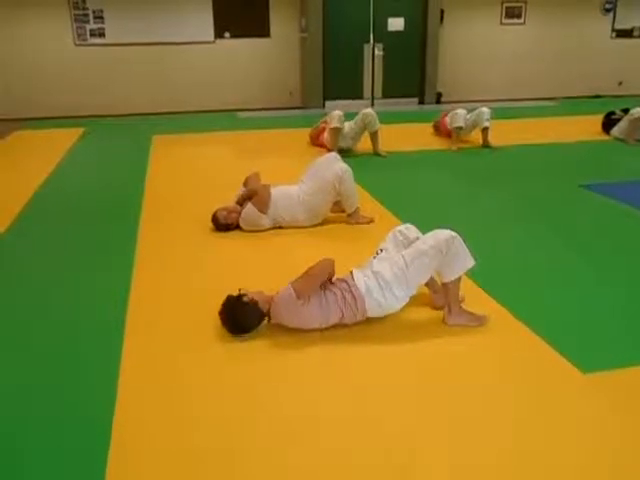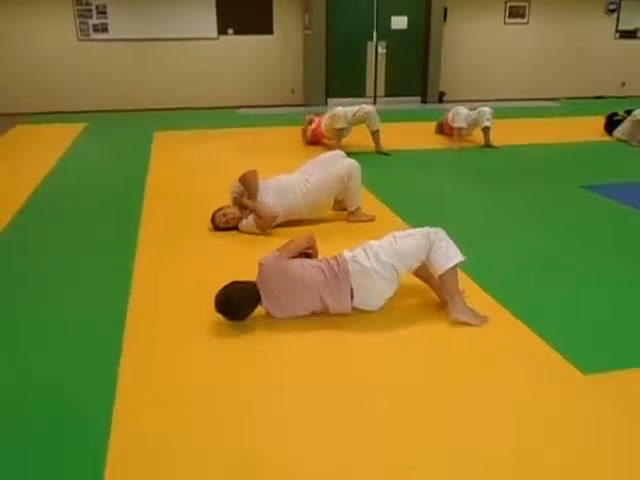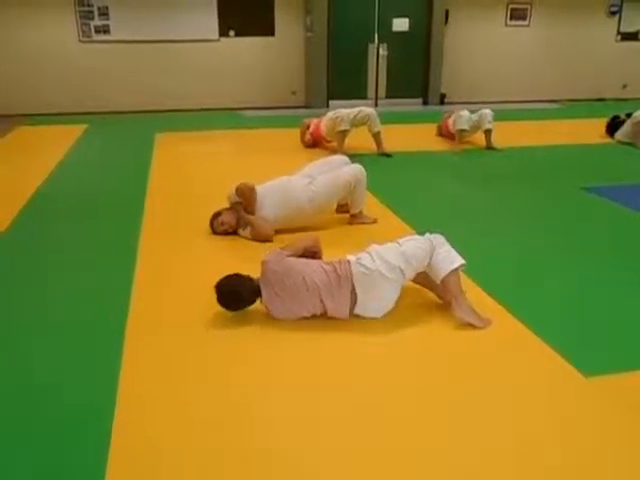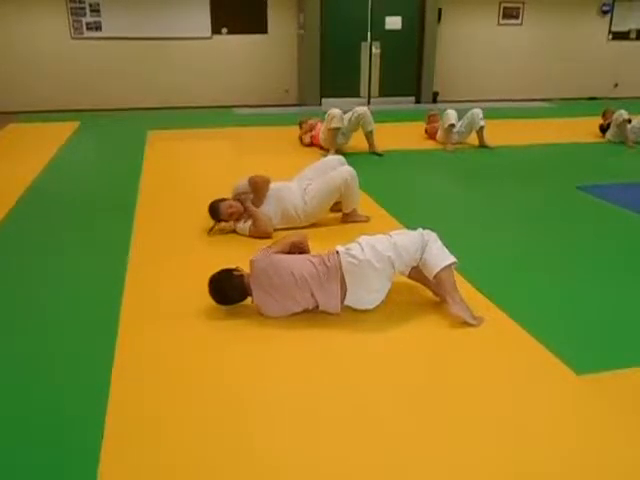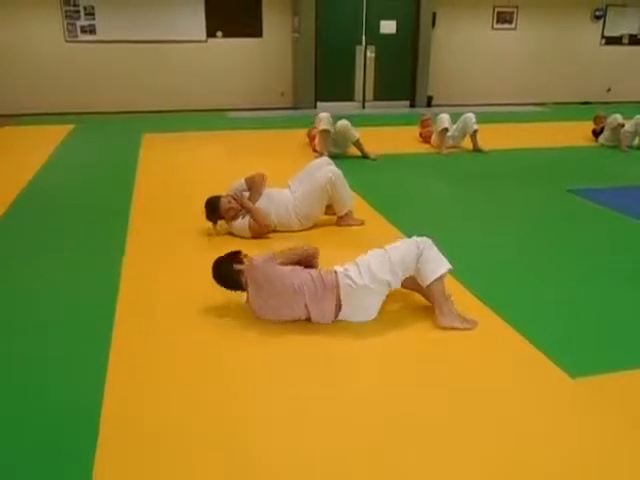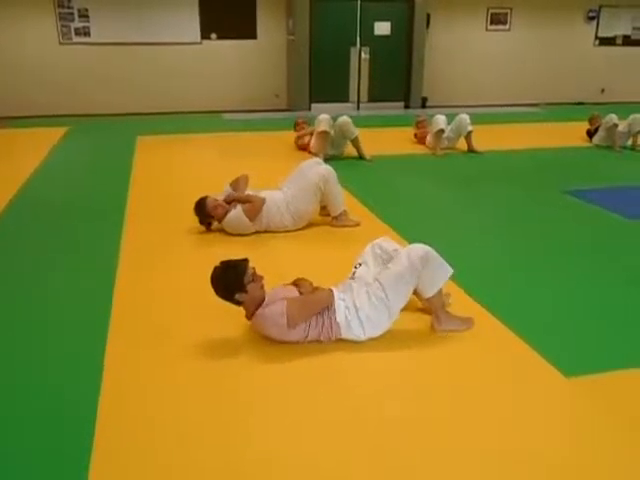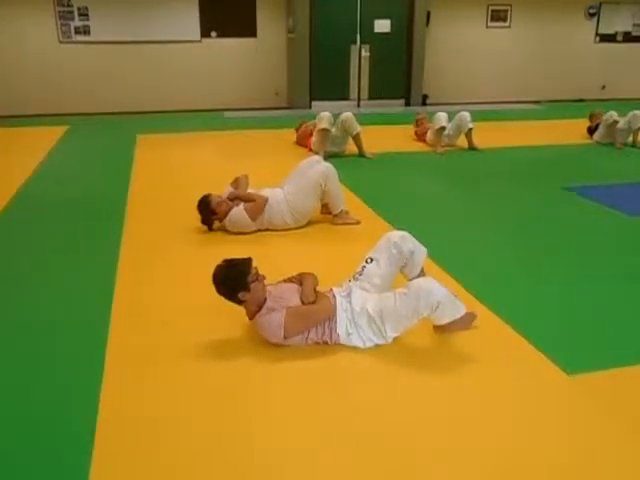
dt=0.7s
person 1, frame 1
left shoulder: (281, 313)
right shoulder: (286, 301)
right elbow: (326, 265)
left wrist: (320, 278)
right wrist: (322, 277)
left hip: (364, 290)
right hip: (374, 292)
left knee: (405, 231)
right knee: (446, 239)
left ankle: (438, 293)
right ankle: (454, 311)
person 1, frame 2
left shoulder: (275, 309)
right shoulder: (268, 269)
right elbow: (308, 239)
left wrist: (310, 263)
left hip: (361, 297)
right hip: (357, 270)
left knee: (402, 243)
right knee: (434, 236)
left ankle: (442, 290)
right ankle: (456, 304)
person 1, frame 3
left shoulder: (275, 311)
right shoulder: (272, 266)
right elbow: (312, 241)
left hip: (365, 305)
right hip: (362, 275)
left knee: (406, 260)
right knee: (434, 242)
left ankle: (446, 295)
right ankle: (459, 304)
person 1, frame 4
left shoulder: (266, 308)
right shoulder: (260, 265)
right elbow: (300, 238)
left hip: (357, 296)
right hip: (352, 265)
left knee: (404, 253)
right knee: (425, 238)
left ankle: (441, 291)
right ankle: (454, 300)
person 1, frame 5
left shoulder: (257, 307)
right shoulder: (260, 269)
right elbow: (311, 252)
left wrist: (303, 268)
left hip: (346, 309)
right hip: (348, 286)
left knee: (380, 255)
right knee: (420, 246)
left ankle: (431, 295)
right ankle: (444, 311)
person 1, frame 6
left shoulder: (263, 304)
right shoulder: (271, 318)
left elbow: (301, 285)
right elbow: (325, 297)
left wrist: (302, 287)
right wrist: (310, 290)
left hip: (347, 297)
right hip: (359, 318)
left knee: (382, 246)
right knee: (420, 254)
left ankle: (428, 299)
right ankle: (442, 318)
person 1, frame 7
left shoulder: (266, 295)
right shoulder: (270, 324)
left elbow: (308, 277)
right elbow: (325, 309)
left wrist: (305, 289)
right wrist: (311, 296)
left hip: (350, 295)
right hip: (358, 324)
left knee: (398, 240)
right knee: (426, 290)
left ankle: (429, 303)
right ankle: (447, 320)
person 2, frame 1
left shoulder: (243, 201)
right shoulder: (248, 219)
left elbow: (254, 176)
right elbow: (265, 190)
left wrist: (247, 193)
right wrist: (245, 197)
left hip: (300, 192)
right hip: (307, 207)
left knee: (332, 158)
right knee: (342, 170)
left ankle: (337, 204)
right ankle: (353, 215)
person 2, frame 2
left shoulder: (238, 193)
right shoulder: (246, 224)
left elbow: (251, 174)
right elbow: (271, 216)
left wrist: (250, 201)
right wrist: (251, 205)
left hip: (298, 180)
right hip: (307, 196)
left knee: (338, 156)
right knee: (351, 166)
left ankle: (339, 202)
right ankle: (354, 212)
person 2, frame 3
left shoulder: (235, 198)
right shoulder: (246, 229)
right elbow: (268, 234)
right wrist: (248, 216)
left hip: (299, 182)
right hip: (308, 198)
left knee: (342, 161)
right knee: (357, 172)
left ankle: (342, 205)
right ankle: (357, 215)
person 2, frame 4
left shoulder: (239, 192)
right shoulder: (243, 225)
left elbow: (263, 181)
right elbow: (267, 231)
left wrist: (254, 204)
right wrist: (252, 209)
left hip: (298, 186)
right hip: (305, 207)
left knee: (337, 161)
right knee: (348, 174)
left ankle: (338, 203)
right ankle: (350, 214)
person 2, frame 5
left shoulder: (234, 193)
right shoulder: (238, 225)
left elbow: (260, 177)
right elbow: (266, 225)
left wrist: (250, 202)
right wrist: (247, 205)
left hip: (291, 194)
right hip: (298, 212)
left knee: (325, 162)
right knee: (332, 174)
left ankle: (331, 206)
right ankle: (345, 216)
person 2, frame 6
left shoulder: (226, 198)
right shoulder: (232, 221)
left elbow: (243, 178)
right elbow: (259, 201)
left wrist: (236, 196)
right wrist: (237, 198)
left hip: (284, 197)
right hip: (292, 212)
left knee: (316, 163)
right knee: (325, 172)
left ankle: (326, 207)
right ankle: (339, 217)
person 2, frame 7
left shoulder: (228, 199)
right shoulder: (234, 220)
left elbow: (243, 178)
right elbow: (262, 200)
left wrist: (238, 194)
right wrist: (239, 195)
left hip: (284, 196)
right hip: (292, 209)
left knee: (316, 161)
right knee: (326, 170)
left ankle: (327, 205)
right ankle: (339, 215)
